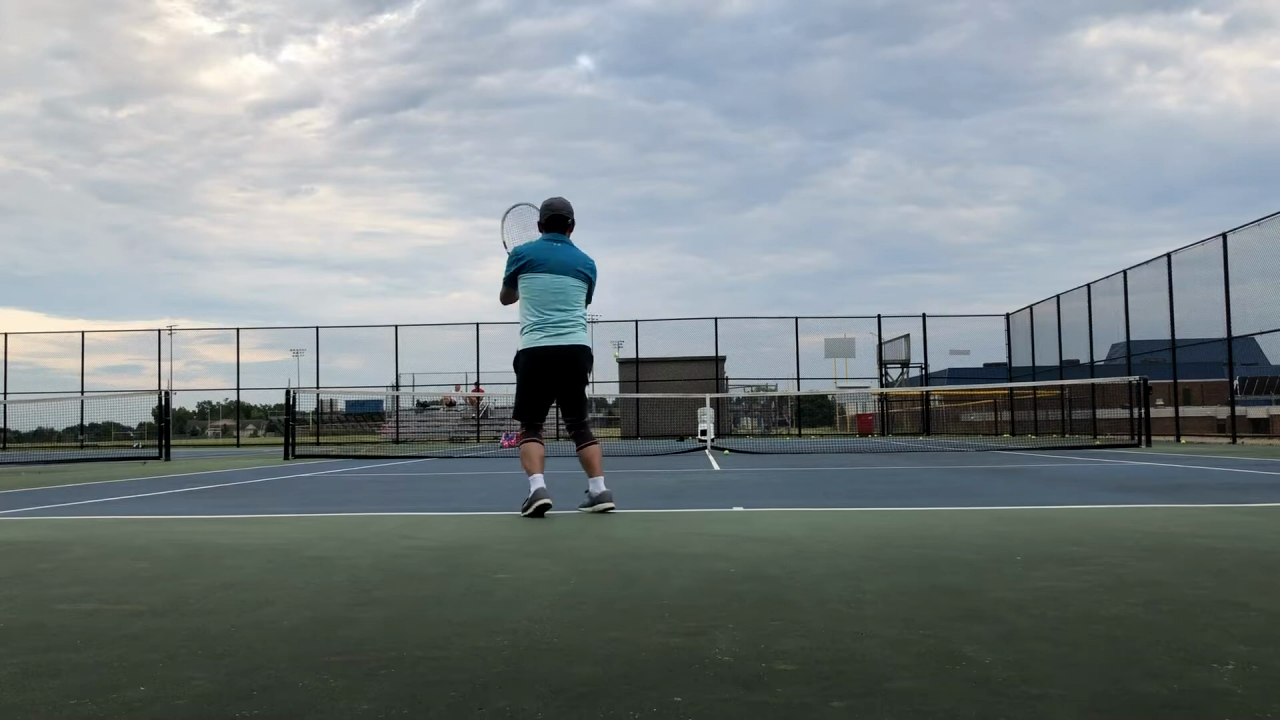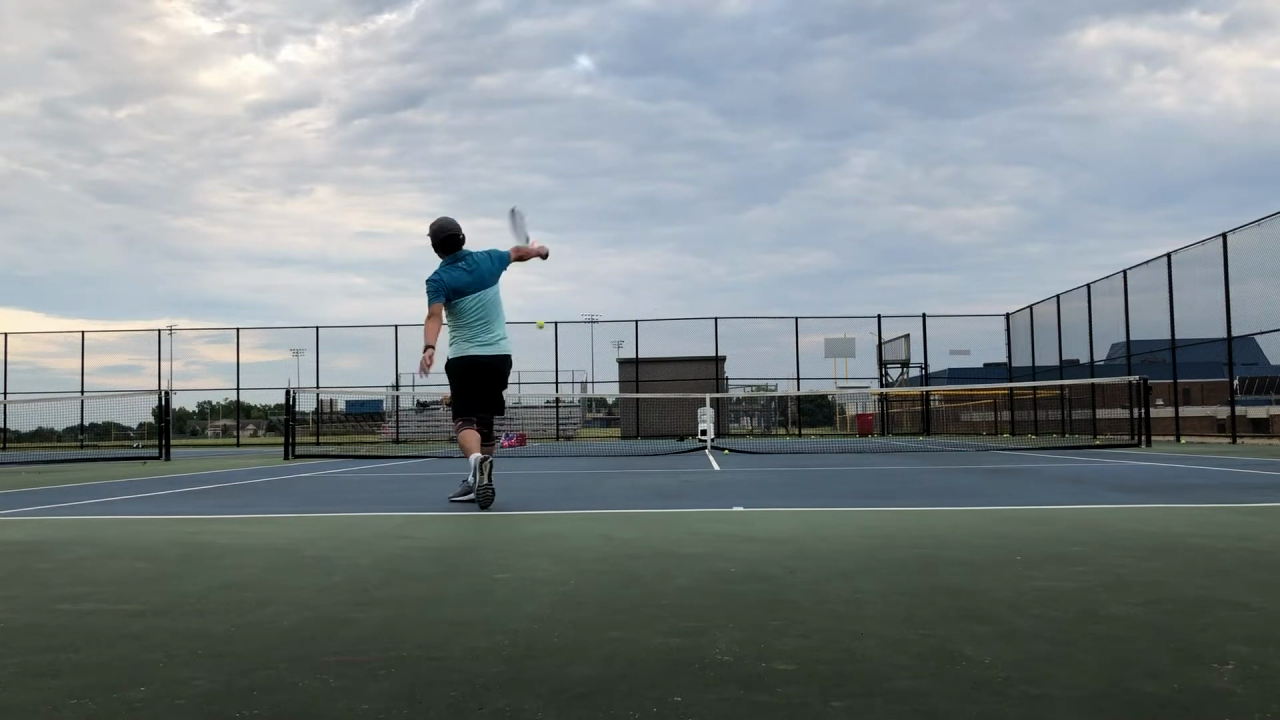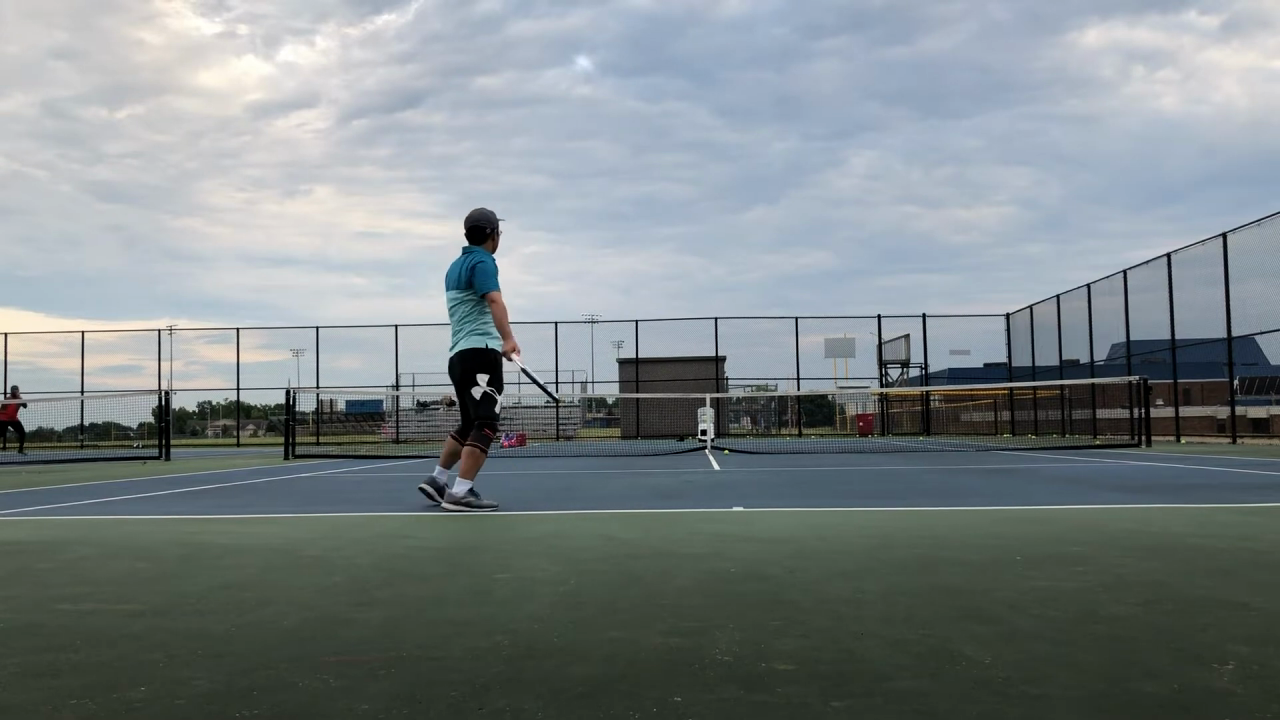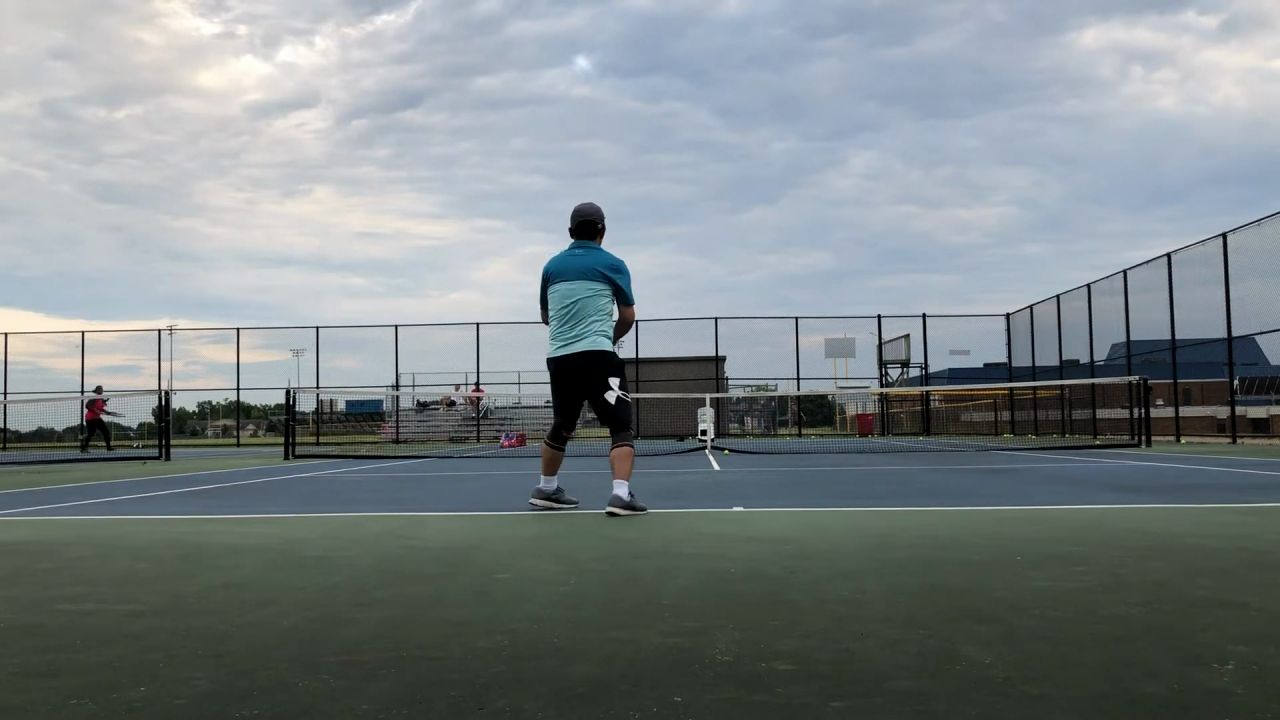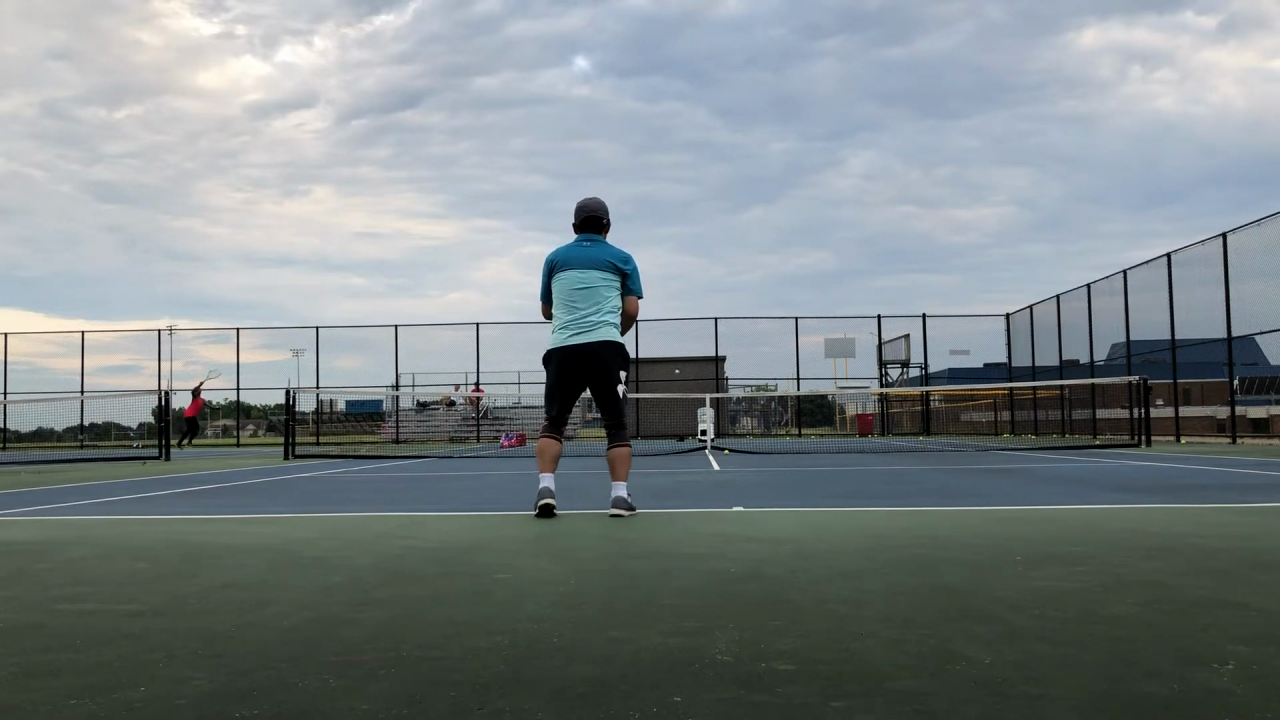
dt=1s
person 1, frame 1
left shoulder: (524, 252)
right shoulder: (586, 263)
left elbow: (506, 298)
left hip: (536, 352)
right hip: (576, 350)
left knee: (531, 428)
right knee: (578, 425)
left ankle: (537, 490)
right ankle: (599, 491)
person 1, frame 2
left shoulder: (438, 279)
right shoulder: (487, 260)
left elbow: (435, 317)
right elbow: (518, 252)
left wrist: (429, 349)
right wrist: (539, 250)
left hip: (464, 360)
right hip: (499, 357)
left knee: (465, 422)
right knee: (485, 421)
left ankle: (477, 461)
right ankle: (479, 484)
person 1, frame 3
left shoulder: (457, 265)
right shoulder: (482, 262)
right elbow: (494, 301)
right wrist: (508, 337)
left hip: (461, 355)
right hip: (481, 353)
left knee: (469, 423)
right knee: (486, 424)
left ankle: (437, 480)
right ankle: (459, 492)
person 1, frame 4
left shoulder: (552, 266)
right shoulder: (613, 264)
left elbow: (545, 316)
right elbow: (628, 316)
left hip: (559, 358)
right hip: (598, 356)
left knee: (562, 426)
right knee: (621, 427)
left ankle: (546, 489)
right ankle: (621, 495)
person 1, frame 5
left shoulder: (555, 258)
right shoulder: (622, 259)
left elbow: (547, 311)
right elbow: (631, 310)
left hip: (563, 350)
right hip: (606, 348)
left knee: (553, 422)
right knee: (615, 424)
left ankle: (545, 488)
right ankle: (620, 496)
